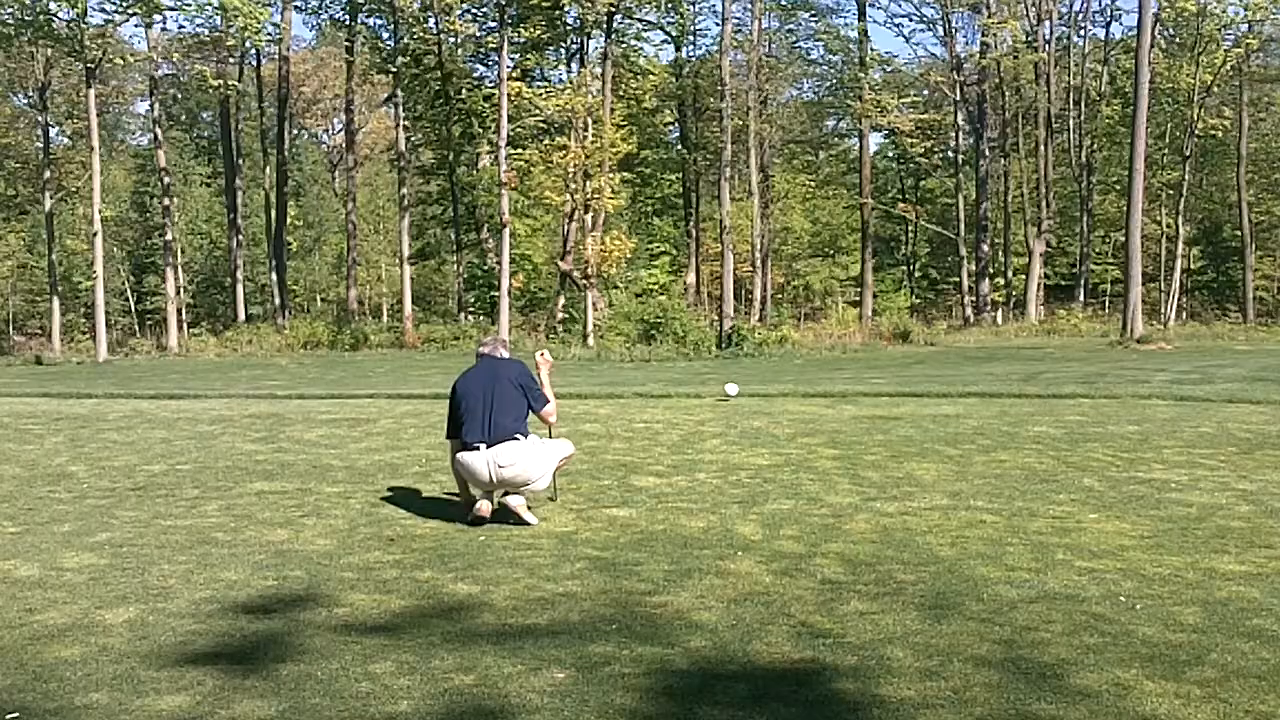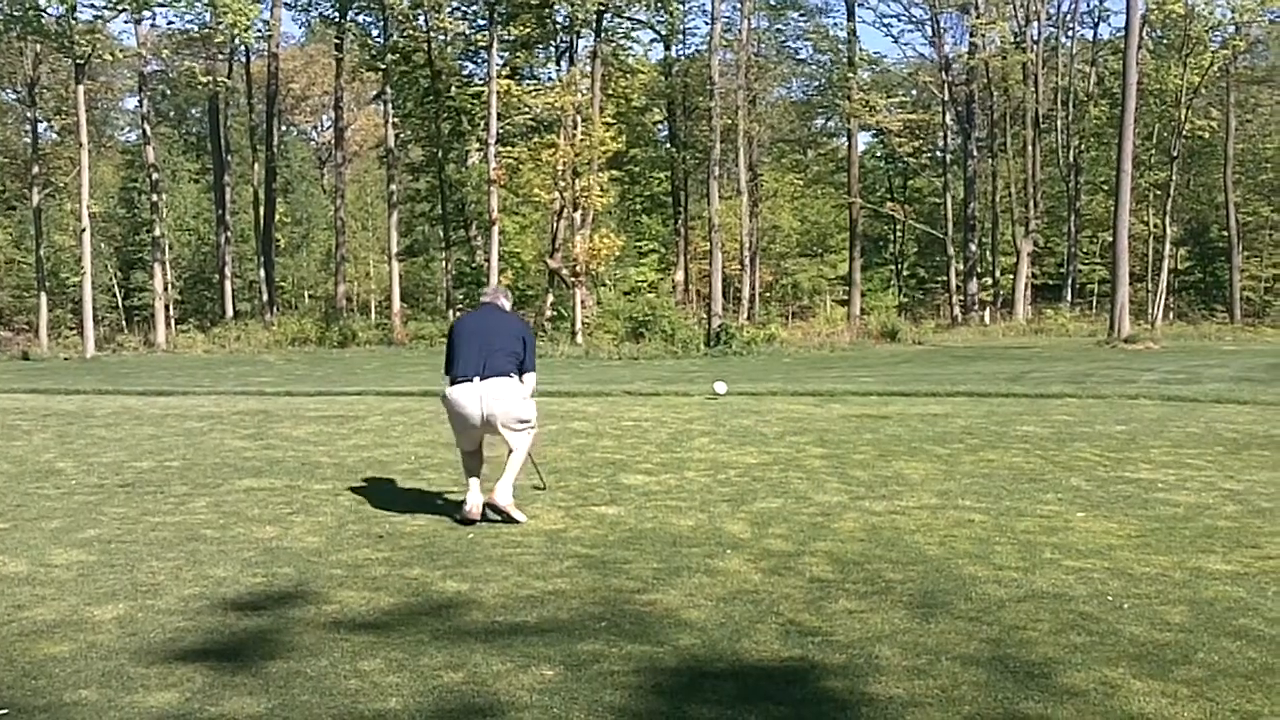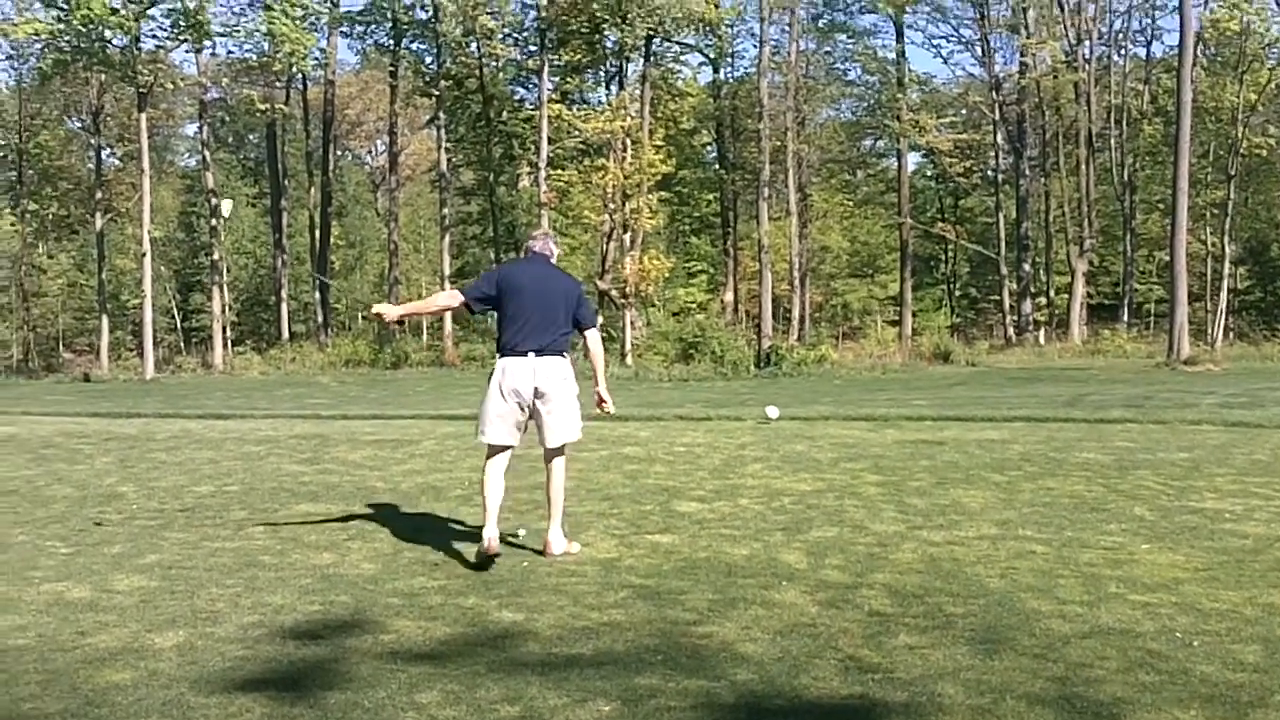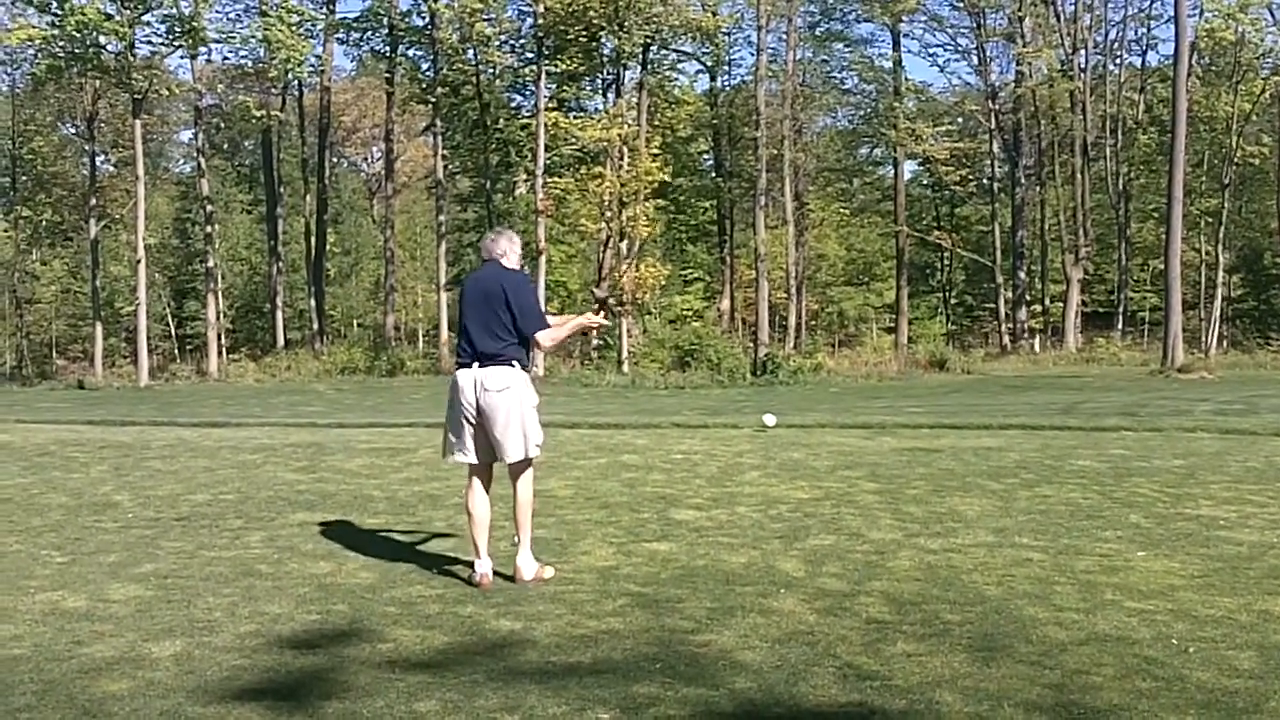
dt=1s
person 1, frame 1
left shoulder: (461, 381)
right shoulder: (516, 368)
left elbow: (455, 448)
right elbow: (550, 417)
left wrist: (465, 495)
right wrist: (544, 373)
left hip: (474, 469)
right hip: (514, 460)
right knee: (566, 448)
left ankle: (484, 500)
right ankle: (516, 495)
person 1, frame 2
left shoulder: (460, 322)
right shoulder: (518, 324)
right elbow: (529, 382)
right wrist: (517, 402)
left hip: (462, 396)
right hip: (502, 392)
left knee: (470, 443)
right knee: (527, 427)
left ankle: (473, 500)
right ankle: (502, 492)
person 1, frame 3
left shoulder: (505, 273)
right shoulder: (570, 284)
left elbow: (452, 299)
right elbow: (592, 337)
left wrist: (400, 310)
right wrist: (601, 385)
left hip: (512, 369)
right hip: (554, 371)
left knee: (497, 457)
right knee: (555, 456)
left ankle: (489, 531)
right ankle: (555, 537)
person 1, frame 4
left shoulder: (471, 283)
right shoulder: (514, 280)
right elbow: (542, 339)
left wrist: (572, 318)
right wrist: (580, 323)
left hip: (467, 380)
right hip: (504, 380)
left knee: (477, 476)
right knee: (521, 473)
left ankle: (481, 564)
right ankle: (524, 561)
